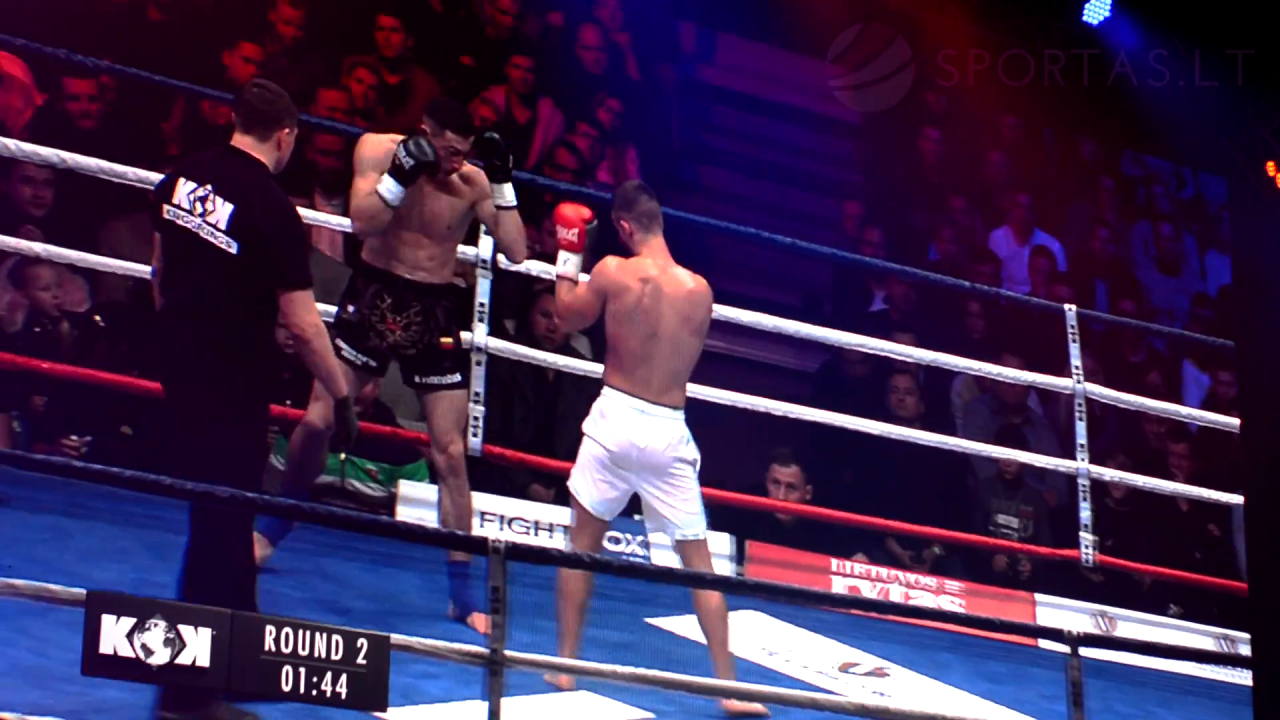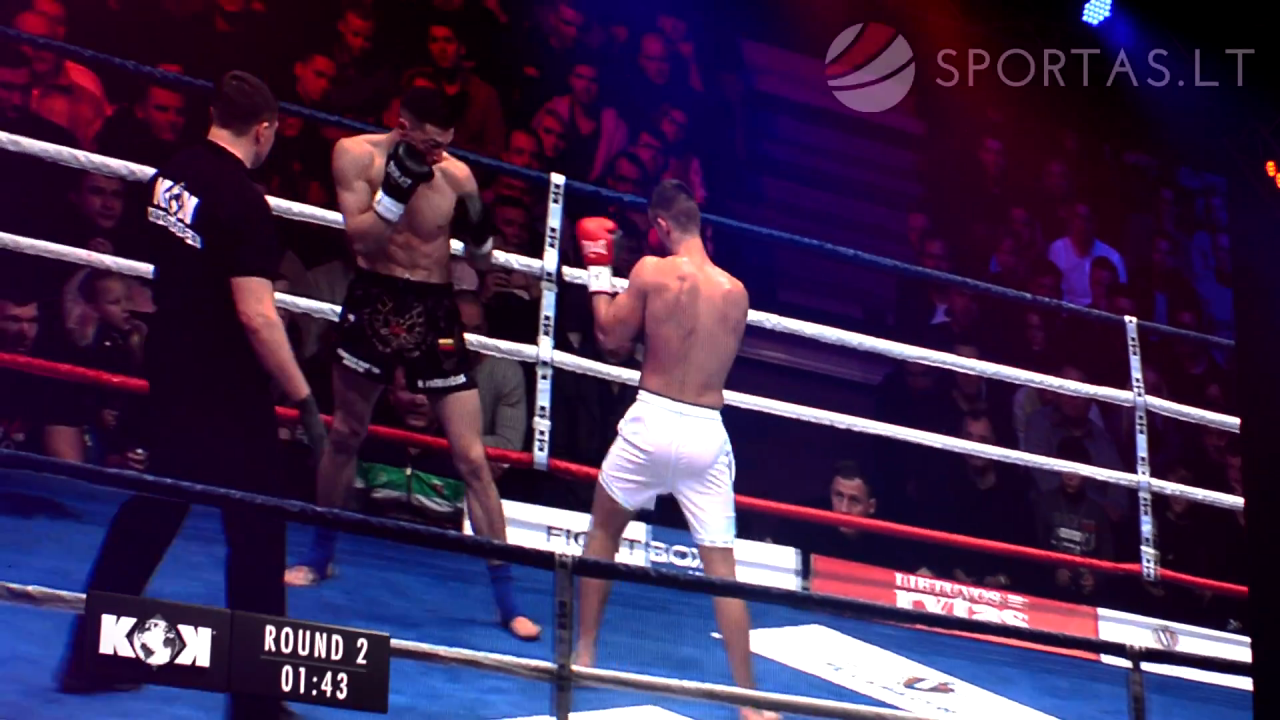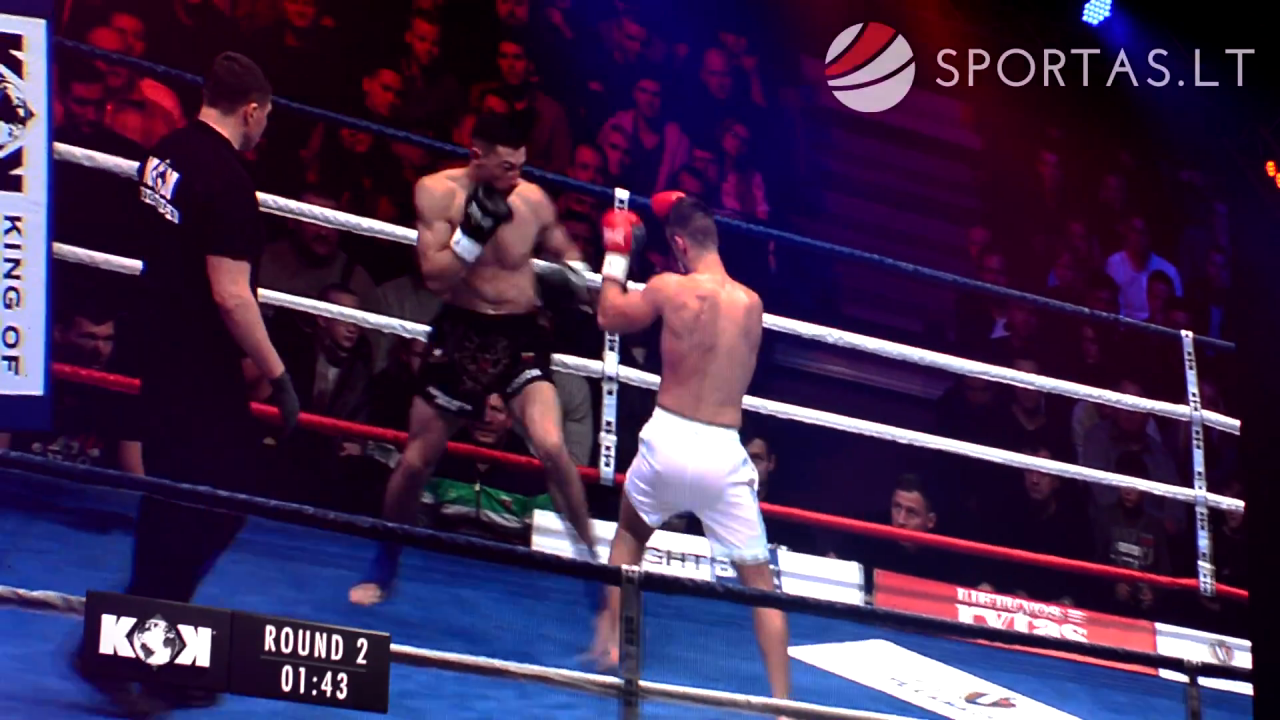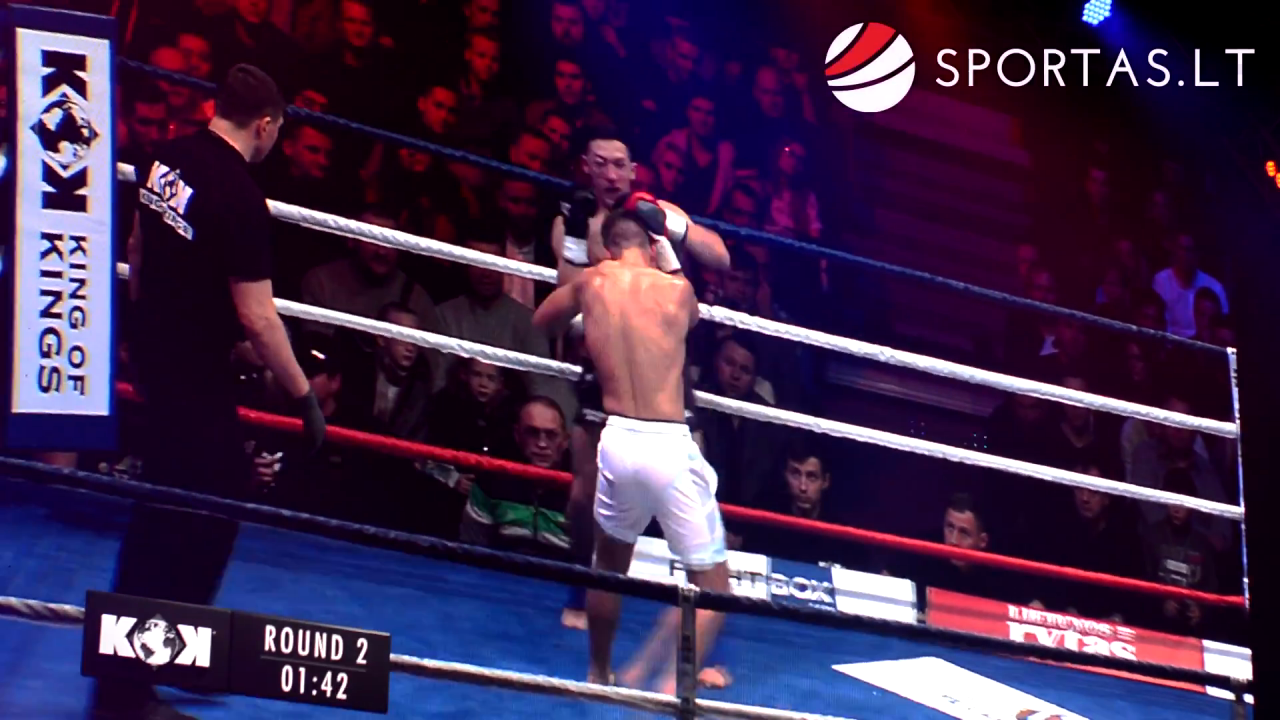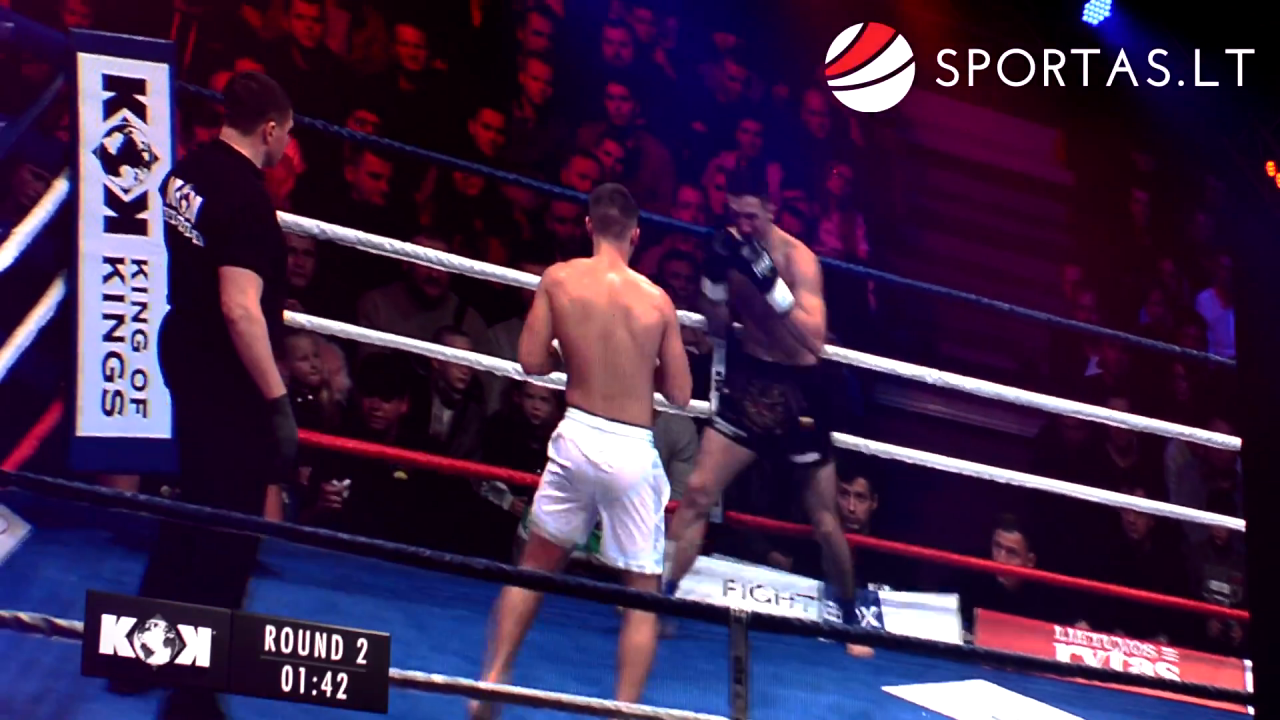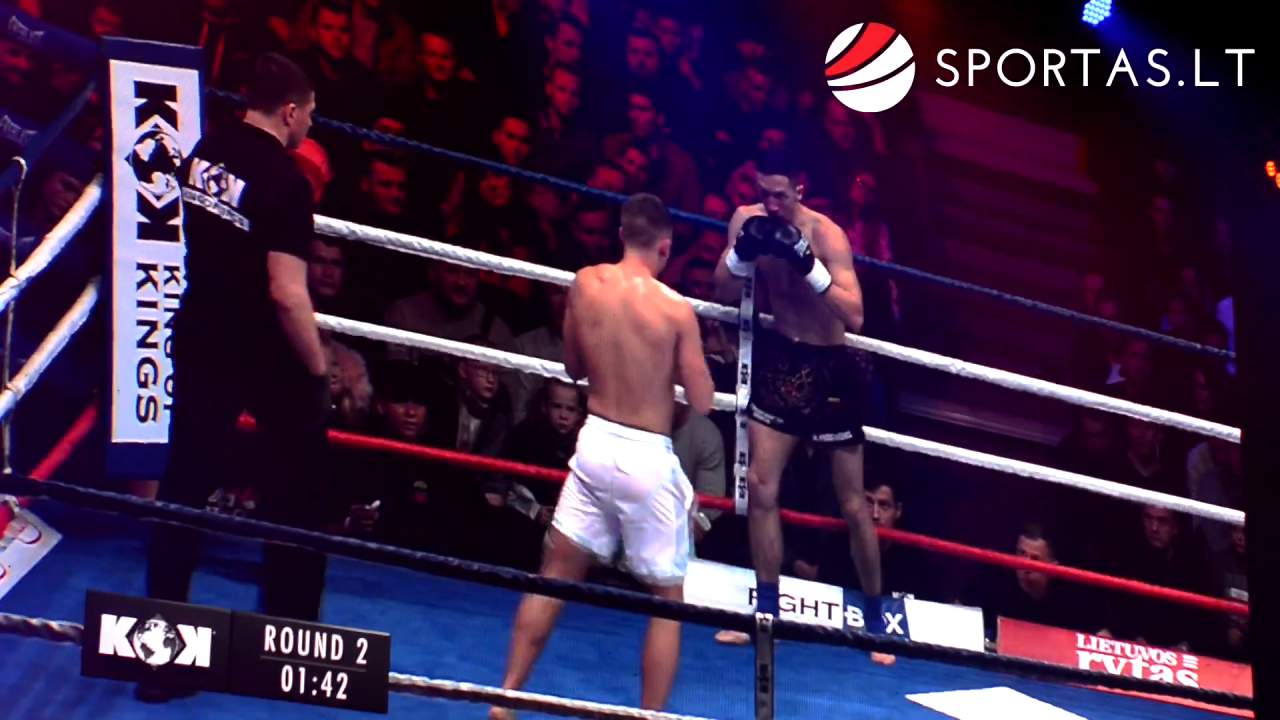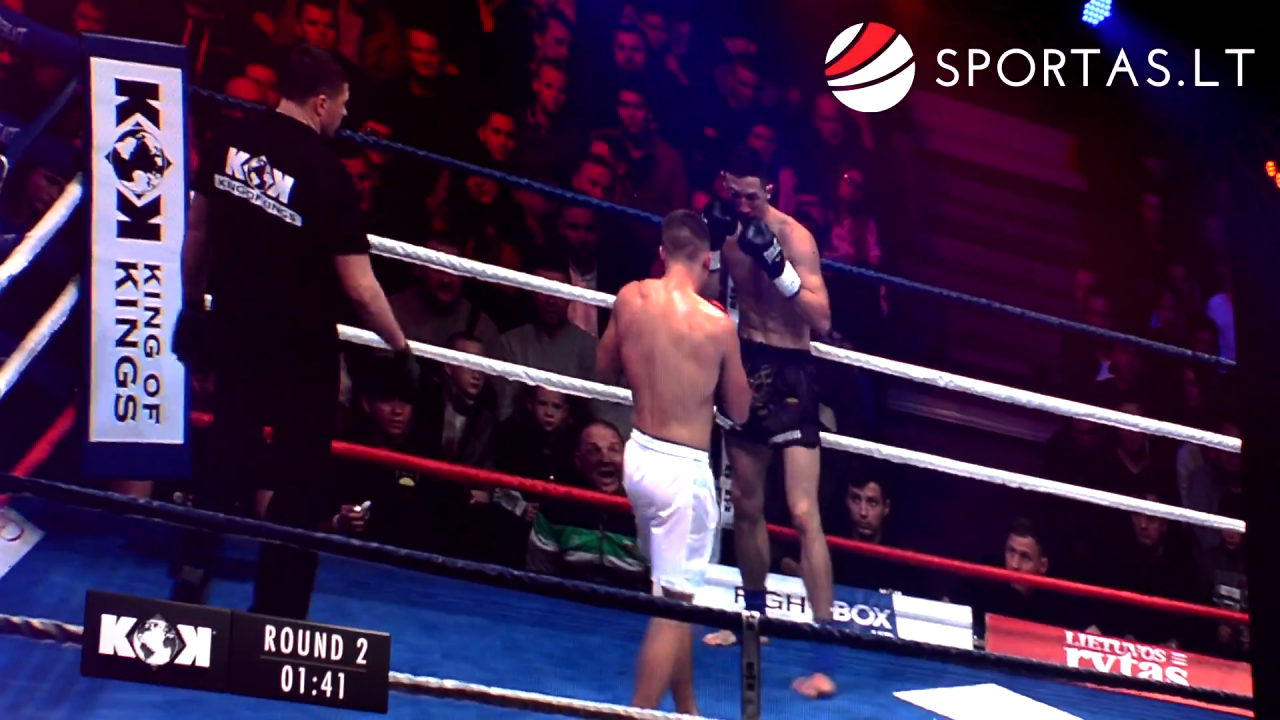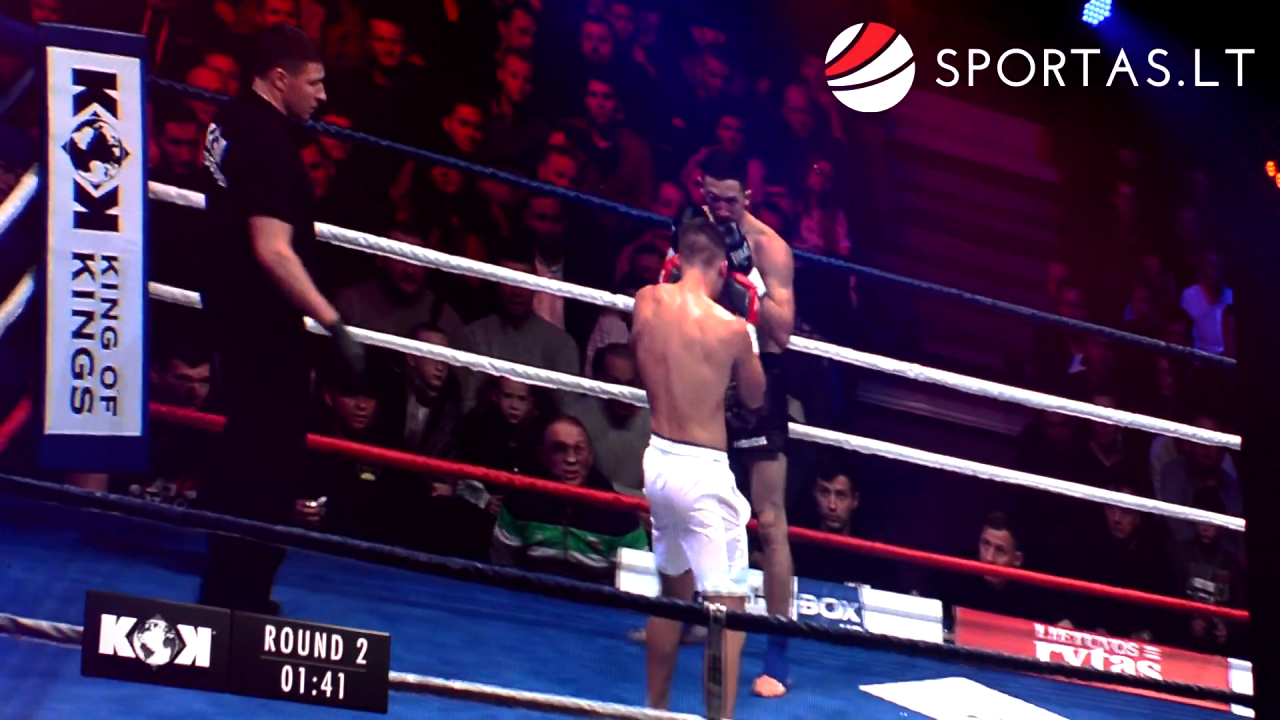
dt=0.4s
person 1, frame 1
left shoulder: (182, 176)
right shoulder: (272, 209)
left elbow: (159, 271)
right elbow: (303, 326)
right wrist: (342, 395)
left hip: (179, 365)
right hip: (228, 382)
left knee: (223, 510)
right knee: (221, 521)
person 1, frame 2
left shoulder: (169, 176)
right shoulder: (243, 202)
right elbow: (257, 314)
right wrist: (305, 399)
left hip: (170, 369)
right hip: (225, 385)
left knee: (156, 501)
right knee: (258, 529)
left ankle: (92, 650)
person 1, frame 3
left shoulder: (166, 153)
right shoulder: (227, 180)
right elbow: (231, 297)
right wrist: (278, 377)
left hip: (160, 348)
right hip: (204, 363)
left knee: (172, 501)
right knee: (217, 508)
person 1, frame 4
left shoulder: (167, 157)
right shoulder: (238, 198)
left elbow: (138, 248)
right elbow: (256, 315)
right wrist: (304, 396)
left hip: (157, 347)
right hip: (191, 364)
left knee: (218, 494)
right knee: (174, 514)
person 1, frame 5
left shoulder: (189, 170)
right shoulder: (246, 197)
right elbow: (242, 309)
right wrist: (278, 401)
left hip: (186, 357)
right hip: (227, 374)
left knee: (198, 505)
right knee: (230, 527)
person 1, frame 6
left shoulder: (205, 153)
right shoulder: (283, 178)
right elbow: (287, 293)
right wrist: (318, 376)
left hip: (199, 340)
right hip: (267, 352)
left knee: (185, 485)
right knee: (299, 491)
person 1, frame 7
left shoulder: (229, 141)
right shoulder: (325, 173)
left elbow: (196, 232)
right elbow: (360, 286)
left wrist: (190, 308)
right wrist: (401, 348)
left hip: (230, 330)
right hip: (301, 345)
left knee: (230, 453)
right knee: (301, 481)
left ankle: (193, 568)
right ankle: (275, 620)
person 1, frame 8
left shoulder: (234, 120)
right shoulder: (269, 143)
right elbow: (273, 251)
right wrist: (335, 324)
left hip: (232, 307)
right hip: (265, 319)
left knee: (251, 447)
right knee: (272, 457)
left ankle: (228, 591)
right ankle: (235, 601)
person 2, frame 1
left shoulder: (614, 272)
right shoulder: (700, 290)
left elbow: (567, 317)
left wrist: (569, 250)
left hip: (616, 419)
right hip: (669, 432)
left knee: (581, 546)
right knee: (699, 564)
left ankle: (564, 663)
person 2, frame 2
left shoulder: (651, 271)
right shoulder: (737, 292)
left elbow: (610, 336)
left wrist: (598, 268)
left hip: (652, 422)
right hip: (707, 433)
left knee: (602, 532)
right knee: (721, 569)
left ankle: (584, 652)
person 2, frame 3
left shoulder: (669, 288)
right shoulder: (751, 304)
left elbow: (612, 319)
left wrist: (616, 255)
left hip: (667, 439)
right hip: (722, 453)
left knee: (630, 533)
right knee: (759, 583)
left ankle: (610, 641)
right ankle: (783, 703)
person 2, frame 4
left shoulder: (589, 282)
right shoulder: (677, 290)
left elbow: (545, 318)
right wrist: (662, 239)
left hip: (617, 442)
right hip: (671, 450)
left knee: (609, 565)
right knee: (711, 589)
left ankle: (598, 675)
right ankle: (663, 680)
person 2, frame 5
left shoulder: (558, 278)
right shoulder: (657, 301)
left elbow: (532, 360)
right elbow: (680, 395)
left hip: (576, 438)
right hip: (633, 453)
left knee: (536, 566)
right knee: (642, 599)
person 2, frame 6
left shoulder: (585, 284)
right shoulder: (676, 309)
right elbow: (702, 403)
left hip: (596, 445)
right hip: (649, 459)
left knee: (555, 578)
right knee: (667, 603)
person 2, frame 7
left shoulder: (630, 298)
right shoulder: (717, 325)
left elbow: (605, 369)
right elbow: (739, 410)
left hip: (639, 457)
right hip: (684, 470)
left knee: (668, 593)
left ankle: (687, 712)
person 2, frame 8
left shoulder: (646, 301)
right shoulder: (728, 327)
right elbow: (755, 398)
left hip: (658, 461)
right hip: (703, 472)
left knee: (675, 591)
right knee: (727, 614)
person 3, frame 1
left shoulder: (475, 180)
right shoulder: (377, 150)
left elbow: (518, 254)
right elbow: (363, 223)
left wrist: (502, 181)
right wrist: (402, 173)
left hip: (435, 310)
right hip: (373, 295)
left knee: (449, 455)
right knee: (318, 422)
left ankle: (463, 594)
right ankle: (275, 526)
person 3, frame 2
left shoulder: (458, 176)
right shoulder: (356, 155)
left elbow: (479, 266)
right elbow: (360, 238)
left wrist: (480, 238)
right wrist: (396, 188)
left hip: (434, 311)
right hip: (374, 302)
left knee: (471, 457)
right knee: (343, 435)
left ankle: (507, 599)
right ankle: (319, 555)
person 3, frame 3
left shoulder: (535, 200)
right shoulder: (436, 192)
left elbow: (562, 250)
right elbow: (435, 277)
left wrist: (579, 276)
right wrist: (475, 231)
left hip: (522, 338)
right hip: (461, 335)
left knee: (552, 449)
right knee: (415, 464)
left ankle: (592, 567)
right ankle: (382, 571)
person 3, frame 4
left shoulder: (657, 207)
right shoulder: (569, 223)
left elbow: (720, 261)
left wrist: (666, 221)
right wrist: (575, 234)
right knee: (583, 498)
right ankle: (580, 591)
person 3, frame 5
left shoulder: (797, 258)
right shoulder: (725, 242)
left elbow: (815, 341)
right elbow: (717, 327)
left wrist: (769, 282)
right wrist: (715, 279)
left hip: (798, 392)
right hip: (747, 384)
left knee: (824, 524)
right knee: (697, 493)
left ankle: (850, 619)
person 3, frame 6
left shoulder: (826, 233)
right shoulder: (747, 219)
left elbow: (854, 317)
right elbow: (725, 292)
left wrist: (807, 264)
right wrist: (744, 250)
left hip: (828, 367)
right hip: (778, 358)
left knee: (853, 507)
right knee: (760, 491)
right ankle: (766, 612)
person 3, frame 7
left shoulder: (794, 237)
right shoulder: (725, 224)
left elbow: (821, 320)
left wrist: (775, 264)
right wrist: (714, 246)
left hip: (790, 372)
right hip: (745, 365)
left knee: (803, 513)
right knee: (746, 507)
left ankle: (824, 650)
right ankle: (755, 616)
person 3, frame 8
left shoulder: (770, 246)
left elbow: (782, 331)
left wrist: (745, 268)
left hip: (757, 377)
left knee: (769, 521)
left ankle: (777, 656)
